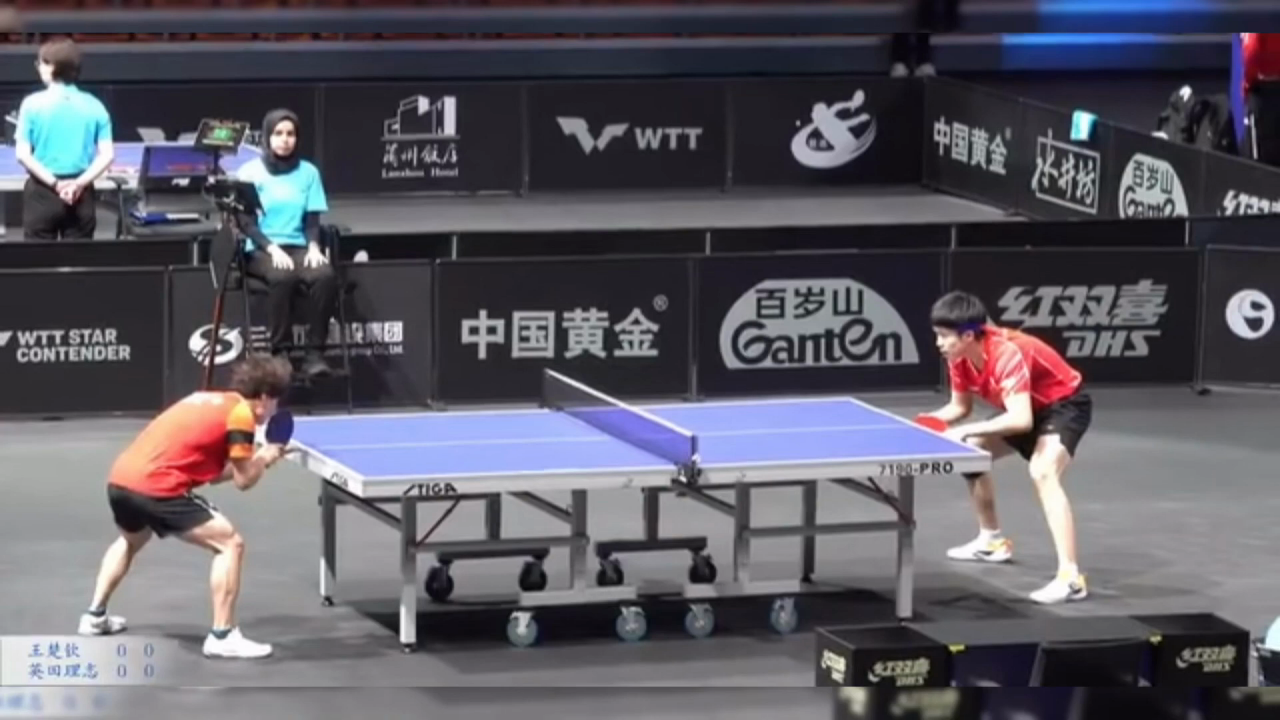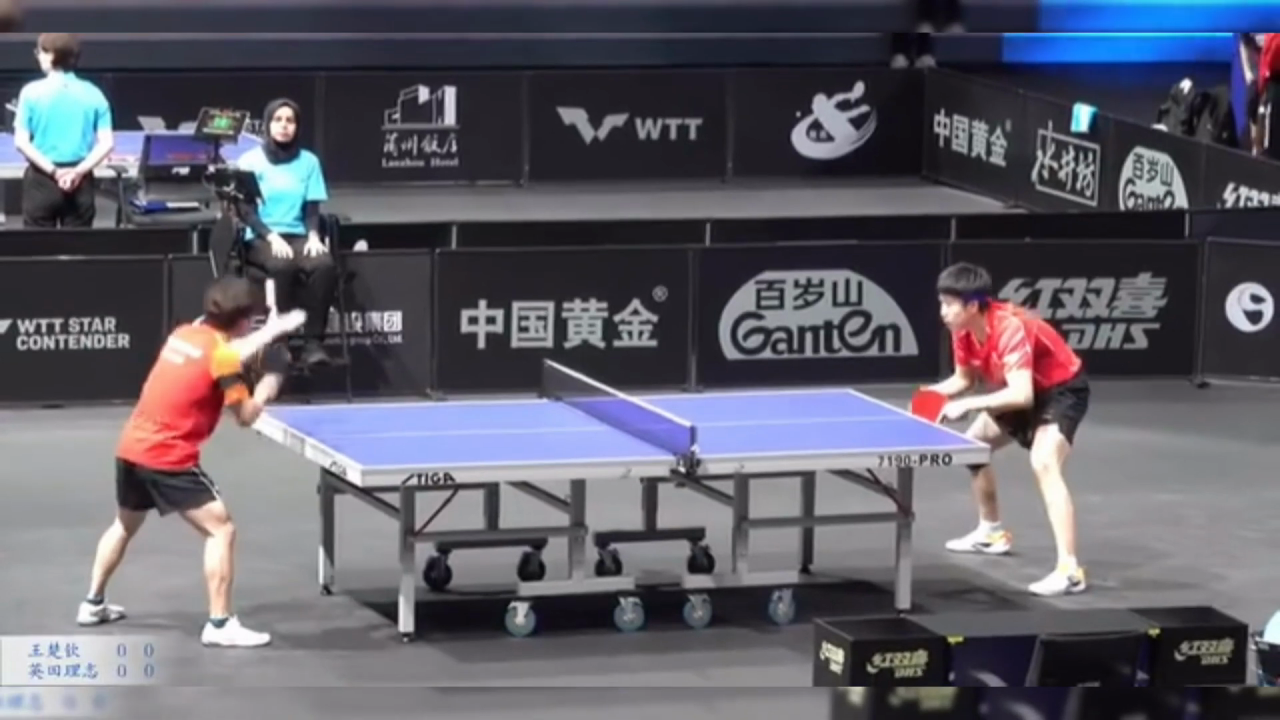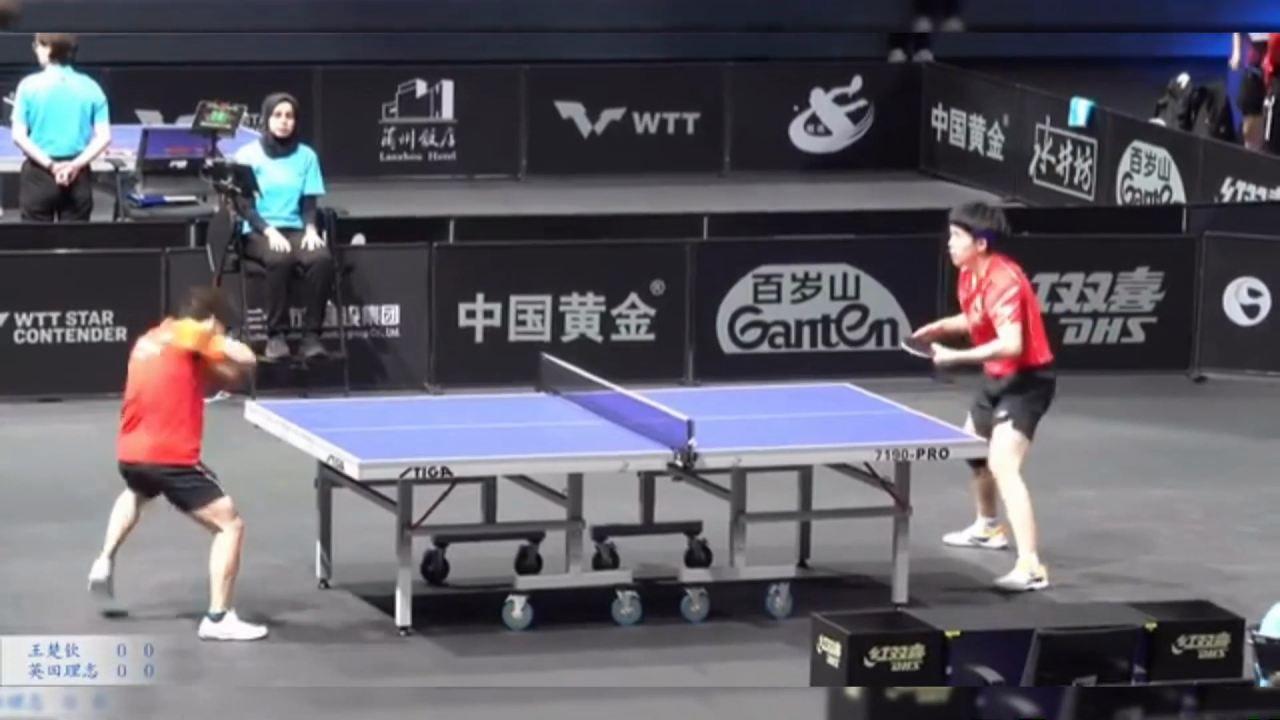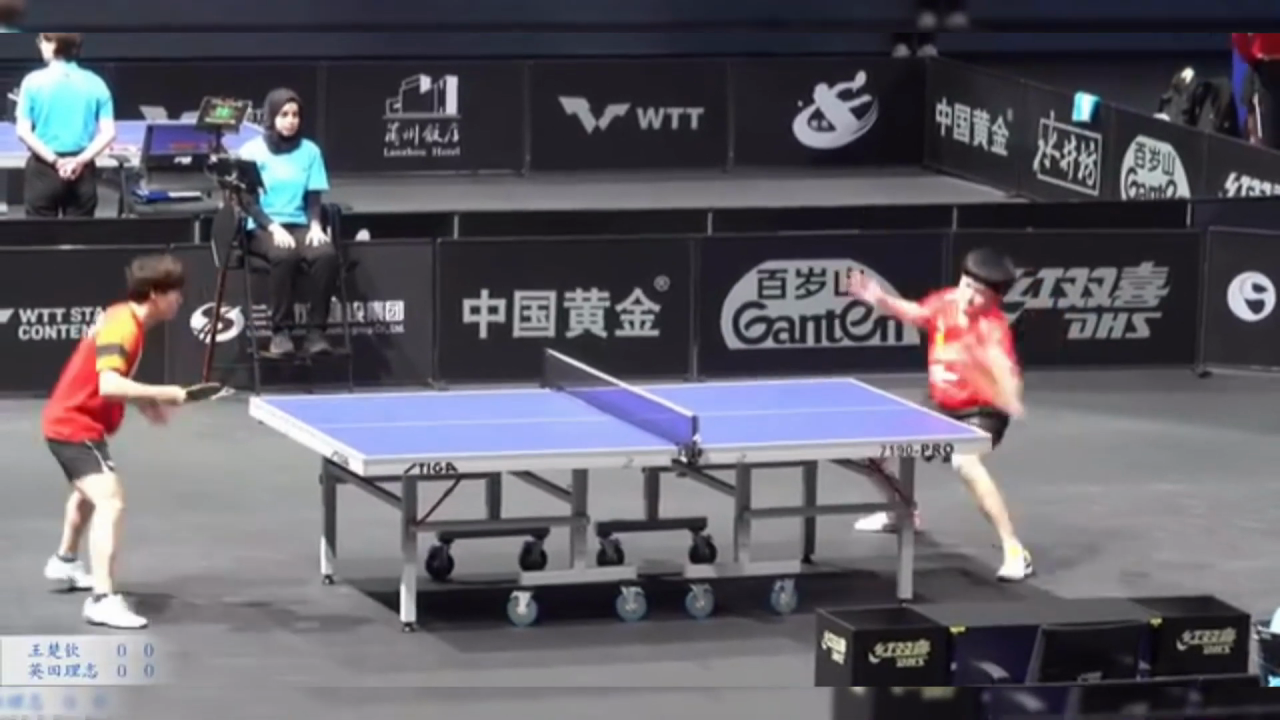
dt=0.7s
person 1, frame 1
left shoulder: (208, 400)
right shoulder: (240, 414)
right elbow: (244, 480)
left wrist: (258, 459)
right wrist: (266, 456)
left hip: (120, 479)
right hip: (156, 488)
left knee: (130, 542)
right knee: (230, 544)
left ankle: (95, 616)
right ankle: (222, 636)
person 1, frame 2
left shoulder: (184, 334)
right shoulder: (222, 356)
right elbow: (245, 416)
left wrist: (272, 330)
right wrist: (268, 383)
left hip: (131, 448)
right hip: (167, 459)
left knee: (125, 524)
right knee: (221, 531)
left ankle: (93, 604)
right ankle: (220, 625)
person 1, frame 3
left shoulder: (147, 345)
right shoulder: (188, 334)
right elbow: (246, 361)
right wrist: (226, 347)
left hip: (132, 454)
right hip: (172, 458)
left knee: (135, 494)
right knee: (230, 526)
left ankle: (105, 562)
right ankle: (218, 618)
person 1, frame 4
left shoulder: (125, 319)
right shoulder: (122, 327)
right elbow: (109, 386)
left wrist: (147, 398)
right wrist: (163, 393)
left hip: (70, 422)
right hip: (74, 428)
left knee: (87, 492)
right knee: (110, 504)
left ankle: (65, 562)
right ankle: (102, 598)
person 2, frame 1
left shoulder: (1007, 353)
right shoulder: (960, 355)
left elbow: (1021, 420)
right elbow: (960, 406)
left wrist: (966, 430)
left hip: (1065, 404)
right hip: (1028, 406)
left knee: (1042, 472)
left ankle: (1070, 577)
right ankle: (992, 540)
person 2, frame 2
left shoulder: (1010, 329)
right shoulder: (963, 331)
left elbow: (1021, 395)
right elbow: (964, 379)
left wrist: (968, 405)
right wrist: (933, 393)
left hip: (1063, 390)
right hip: (1026, 392)
left knee: (1044, 463)
right knee: (974, 445)
left ankle: (1069, 570)
right ankle: (992, 532)
person 2, frame 3
left shoulder: (1003, 280)
right shoulder: (969, 274)
left elbow: (1011, 344)
left wrist: (956, 357)
right wrist: (941, 327)
left hip: (1027, 380)
right hip: (999, 378)
left knee: (1002, 464)
left ankle: (1030, 566)
right ankle: (988, 527)
person 2, frame 4
left shoulder: (992, 329)
right shoulder: (946, 303)
left elbow: (1007, 384)
right elbow: (914, 314)
right wrist: (878, 298)
left hip: (979, 415)
right hip: (940, 409)
left knee: (966, 464)
left ankle: (1013, 552)
right ankle: (901, 513)
person 3, frame 1
left shoulder: (308, 172)
right shoulder: (250, 172)
left elbow: (312, 218)
right elbow: (245, 221)
left wrist: (313, 246)
right wrist: (272, 248)
left hip: (298, 247)
right hip: (261, 249)
left knee: (325, 276)
right knee: (283, 277)
left ankle: (314, 352)
right ankle: (279, 352)
person 3, frame 2
left shoulder: (308, 161)
right shoulder: (250, 161)
left elbow: (312, 207)
right elbow: (245, 210)
left wrist: (313, 236)
right wrist: (272, 237)
left hip: (298, 236)
right hip: (261, 239)
left knee: (324, 266)
right knee: (282, 266)
left ankle: (313, 341)
person 3, frame 3
left shoulder: (306, 155)
right shoulder: (248, 155)
left elbow: (309, 201)
right elbow: (243, 204)
left wrist: (310, 229)
right wrist: (269, 231)
left hip: (295, 230)
right hip: (258, 232)
left knee: (322, 259)
right knee: (280, 259)
left ankle: (311, 334)
right ankle: (276, 335)
person 3, frame 4
left shoulder: (310, 151)
right shoulder: (251, 151)
left elbow: (313, 197)
right elbow: (248, 201)
left wrist: (315, 225)
right wrist: (274, 227)
left hip: (299, 225)
right hip: (262, 228)
left knee: (326, 255)
right knee: (285, 256)
left ankle: (316, 330)
right ankle: (280, 331)
person 4, frame 1
left shoulder: (33, 104)
right shoulder: (94, 105)
left elbow: (23, 155)
right elbow: (107, 155)
left wrist: (54, 184)
right wrist: (79, 184)
left hip: (42, 193)
right hip: (81, 194)
person 4, frame 2
left shoulder: (32, 91)
right shoulder: (93, 93)
left elbow: (21, 142)
right elbow: (106, 143)
left wrist: (53, 171)
right wrist: (78, 171)
left hip: (41, 180)
right hip: (80, 181)
person 4, frame 3
left shoulder: (29, 85)
right shoulder: (90, 87)
left elbow: (19, 136)
right elbow: (104, 137)
left wrist: (50, 165)
right wrist: (76, 165)
left hip: (38, 174)
right hip: (77, 175)
person 4, frame 4
left shoulder: (34, 81)
right shoulder: (95, 83)
left elbow: (23, 131)
right elbow: (108, 132)
left wrist: (54, 160)
right wrist: (80, 160)
left hip: (43, 169)
right hip: (82, 171)
